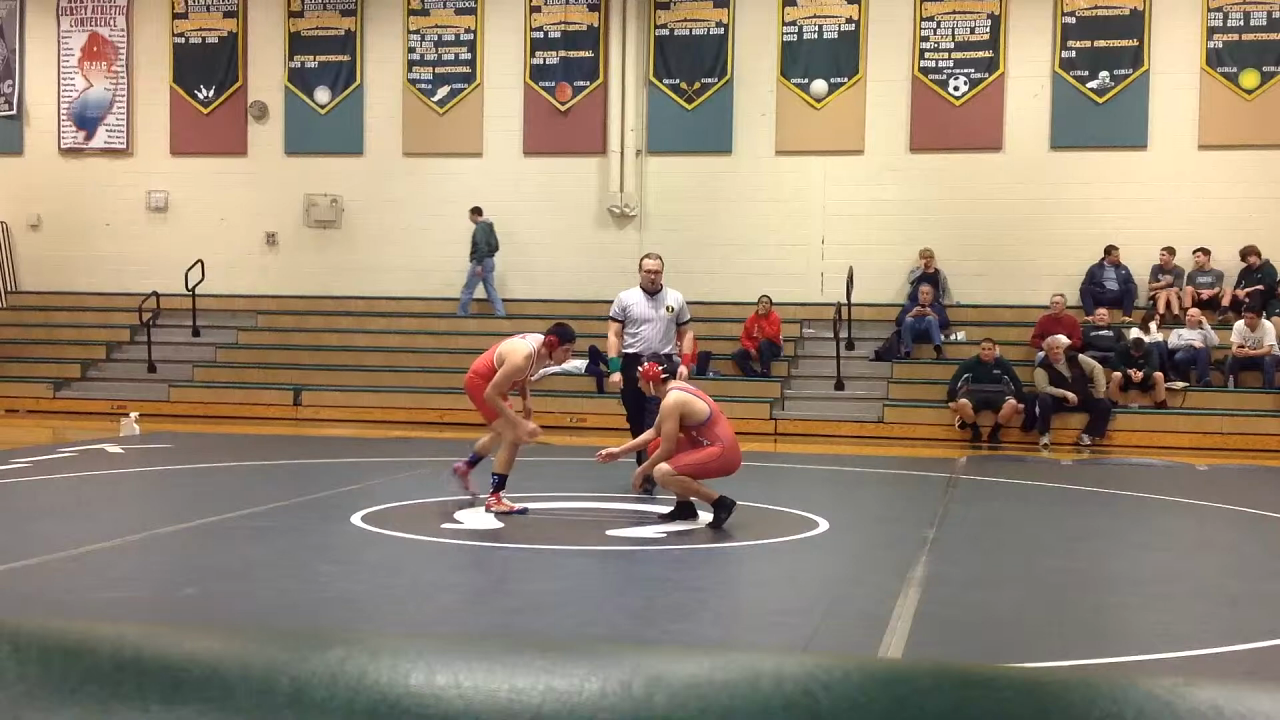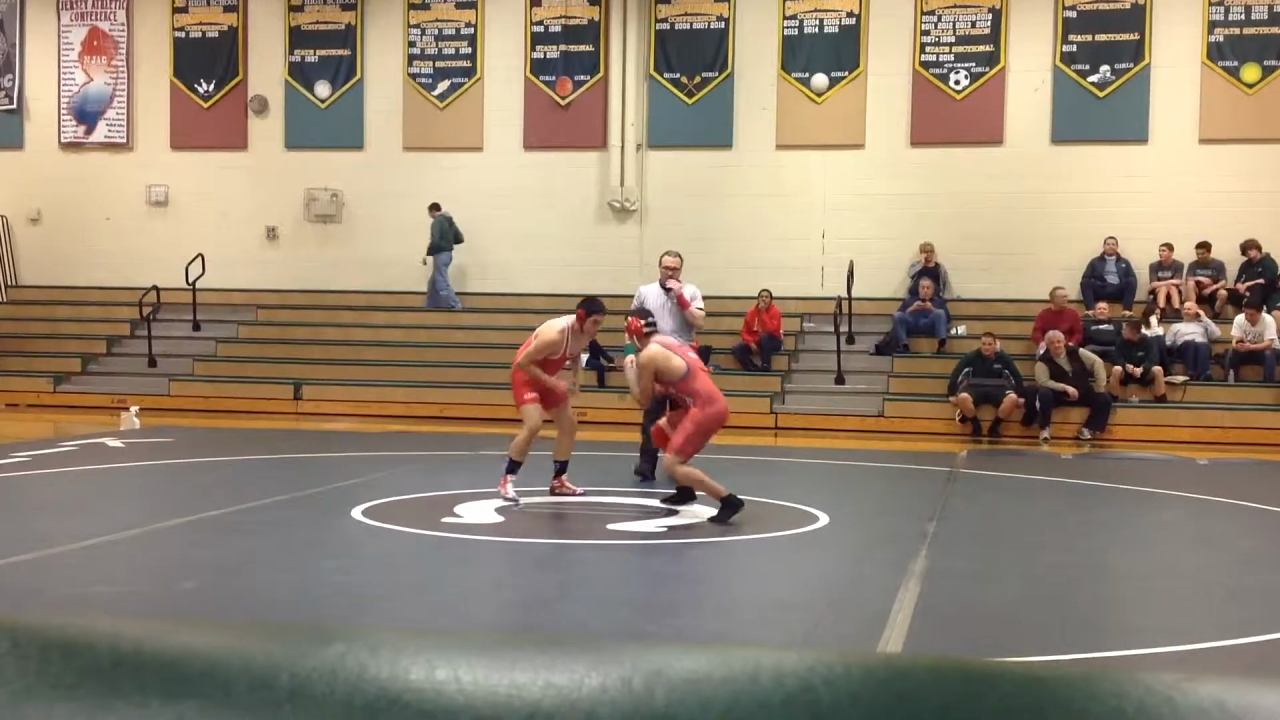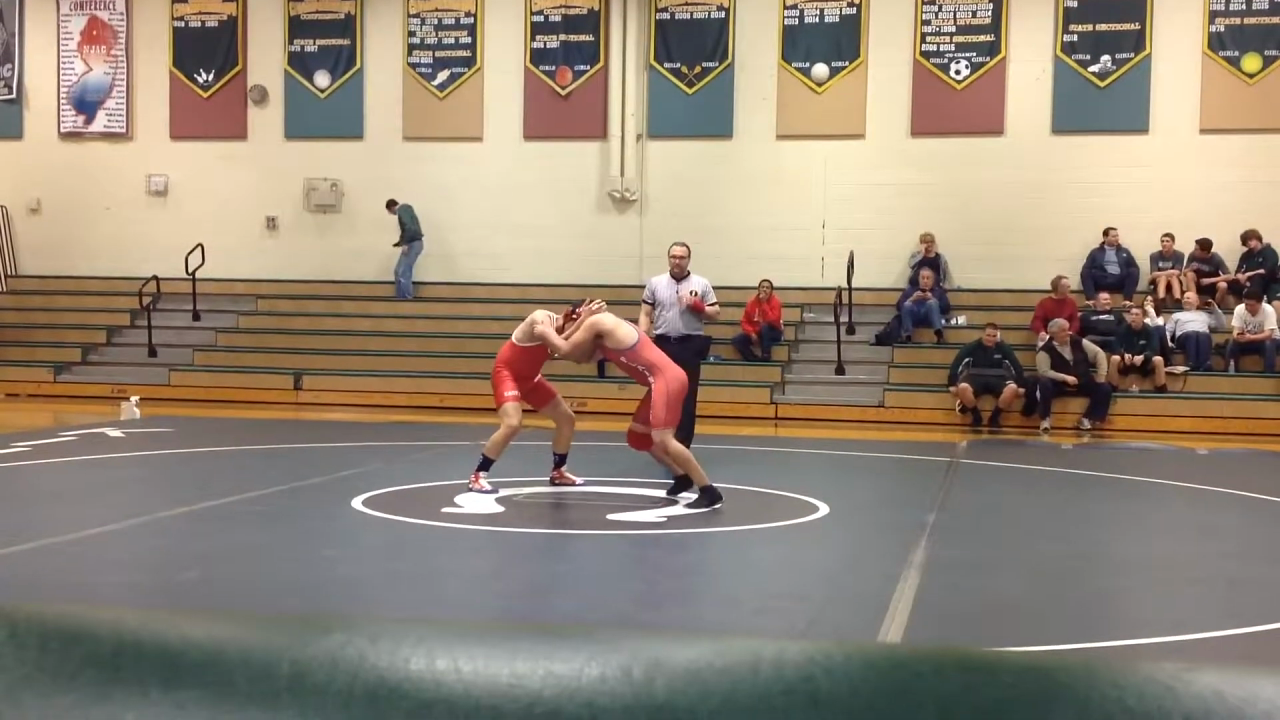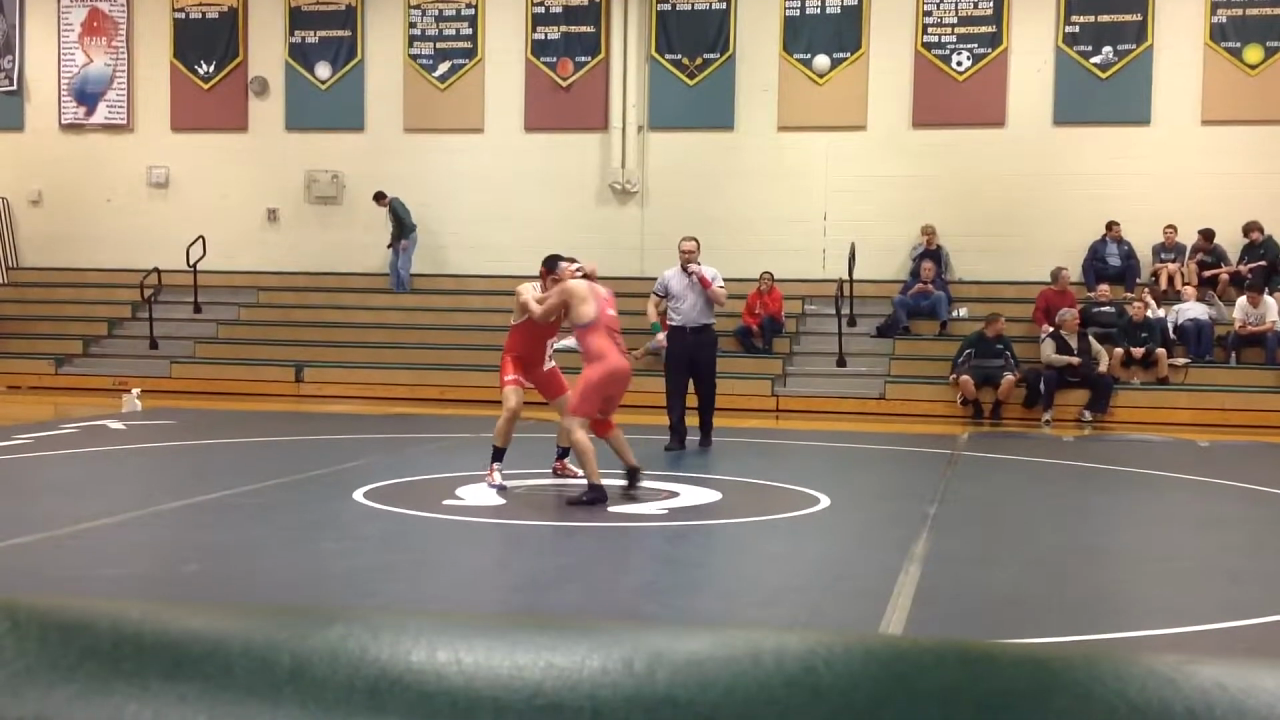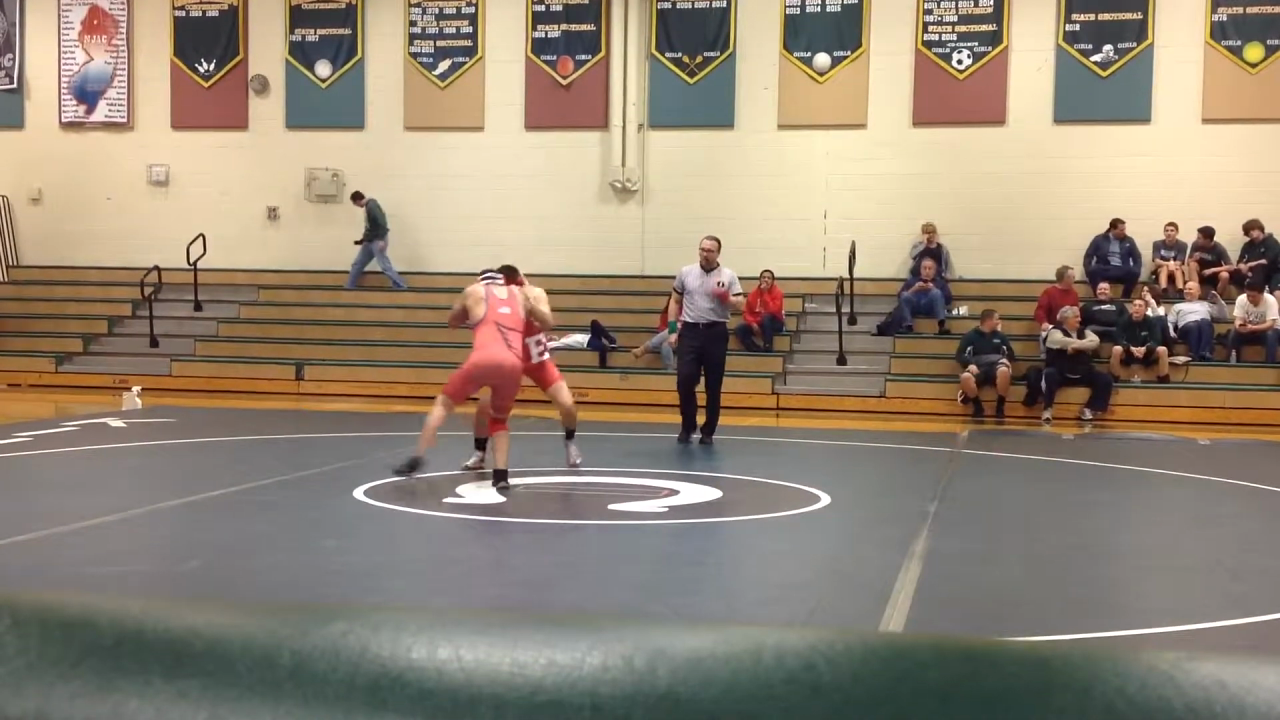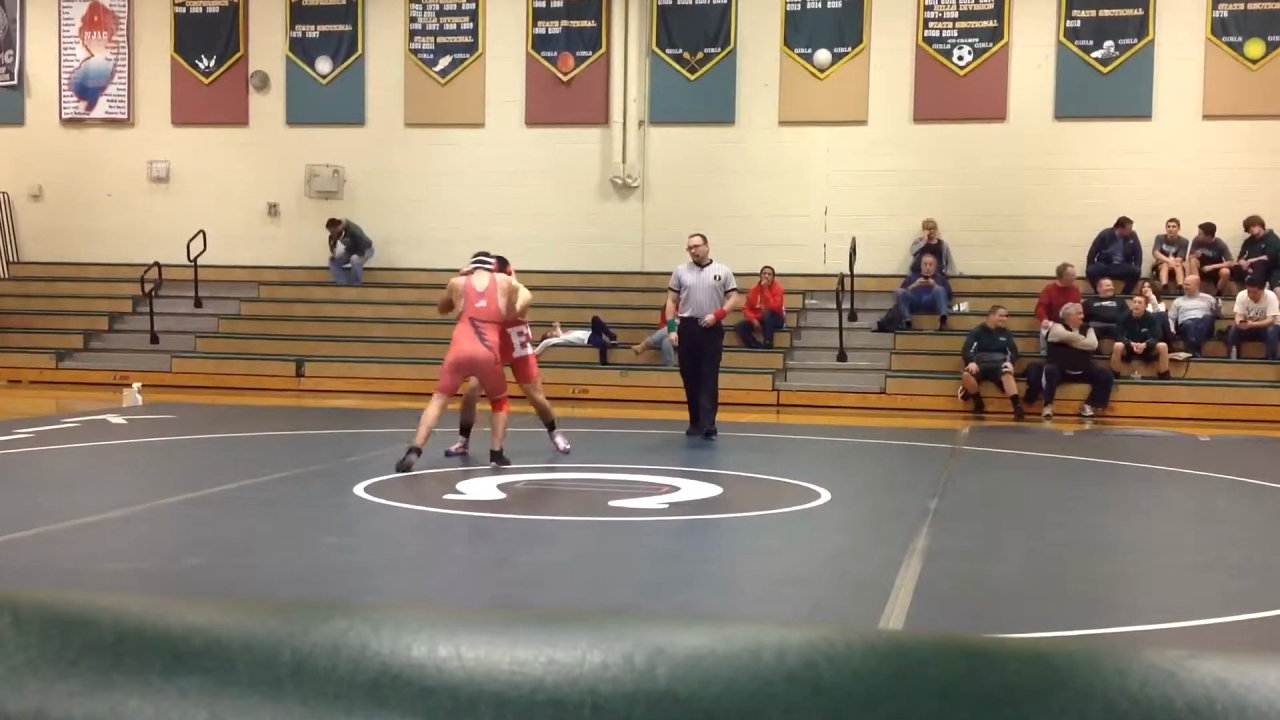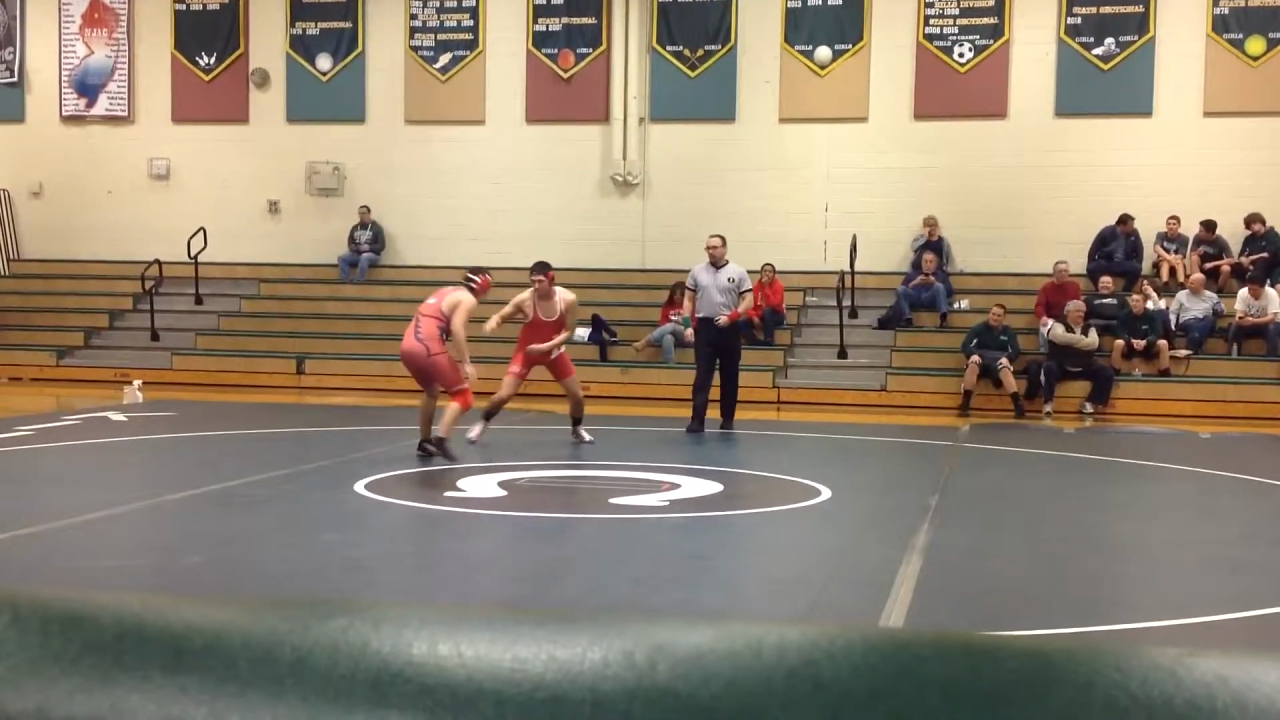
dt=0.7s
person 1, frame 1
left shoulder: (676, 299)
right shoulder: (625, 298)
left elbow: (687, 333)
right elbow: (613, 335)
left wrist: (685, 363)
right wrist: (614, 368)
right hip: (632, 365)
left knee: (654, 421)
right knee: (636, 422)
left ankle: (648, 476)
person 1, frame 2
left shoulder: (691, 292)
right shoulder: (644, 292)
left elbow: (699, 323)
left wrist: (680, 297)
right knee: (652, 410)
right ankle: (647, 463)
person 1, frame 3
left shoulder: (699, 284)
right shoulder: (657, 280)
left elbow: (715, 314)
right elbow: (645, 314)
left wrist: (696, 305)
left hip: (691, 345)
right hip: (662, 344)
left knee: (687, 397)
left ankle: (682, 445)
person 1, frame 4
left shoulder: (711, 274)
right shoulder: (667, 276)
left elbow: (721, 300)
right elbow: (652, 305)
left wrist: (702, 278)
right wrist: (658, 331)
left hip: (704, 335)
right hip: (677, 336)
left knee: (706, 388)
right knee: (675, 388)
left ankle: (706, 433)
right ankle: (677, 437)
person 1, frame 5
left shoulder: (728, 276)
right shoulder: (685, 273)
left elbow: (740, 305)
right elbow: (675, 302)
left wrist: (722, 294)
right wrist: (672, 330)
left hip: (716, 333)
right hip: (690, 331)
left knee: (713, 385)
right knee: (685, 380)
left ankle: (708, 432)
right ankle: (687, 426)
person 1, frame 6
left shoulder: (723, 271)
right shoulder: (680, 272)
left elbow: (733, 298)
right elbow: (671, 302)
left wrist: (716, 315)
right wrist: (671, 328)
left hip: (712, 329)
right hip: (687, 328)
left knee: (709, 376)
right knee: (690, 377)
left ankle: (708, 423)
right ankle: (695, 423)
person 1, frame 7
left shoulder: (738, 272)
right shoulder: (697, 271)
left elbow: (748, 300)
right elbow: (688, 300)
left wrist: (731, 317)
right wrist: (688, 325)
left hip: (729, 329)
right hip: (704, 327)
left knee: (729, 376)
right knee: (702, 375)
left ankle: (728, 418)
right ankle: (697, 420)
person 2, frame 1
left shoulder: (672, 401)
right shoulder: (675, 391)
left elbow: (667, 449)
right elbow: (655, 432)
left wrist: (642, 471)
right wrist: (620, 451)
left hip: (723, 454)
right hip: (714, 446)
left knee: (661, 473)
right knee: (655, 448)
left ankle: (720, 503)
right ankle: (685, 506)
person 2, frame 2
left shoulder: (648, 355)
right shoulder: (667, 342)
left elbow: (642, 400)
left wrist: (630, 371)
left hip: (706, 408)
right hip: (711, 404)
left knee: (671, 465)
right knee: (659, 432)
left ankle: (730, 501)
right ankle: (685, 490)
person 2, frame 3
left shoulder: (597, 322)
right shoulder: (603, 328)
left elbow: (566, 350)
right elbow: (580, 356)
left wrist: (545, 332)
left hip: (667, 379)
right hip: (663, 380)
left knee: (663, 439)
right knee: (637, 436)
left ankle: (709, 492)
right ankle: (682, 476)
person 2, frame 4
left shoulder: (571, 287)
right shoulder: (604, 291)
left elbow: (540, 316)
left wrist: (528, 301)
left hip: (600, 367)
right hip: (622, 367)
left knee: (573, 425)
right knee: (601, 422)
left ankle: (596, 488)
right ankle: (632, 468)
person 2, frame 5
left shoulder: (473, 291)
right shoulder: (519, 294)
left elbow: (453, 320)
right elbow: (549, 323)
left hip: (484, 361)
right hip: (512, 366)
left knee: (443, 405)
right knee: (499, 421)
left ankle: (418, 458)
right ankle: (501, 474)
person 2, frame 6
left shoulder: (457, 283)
right shoulder: (504, 282)
left elbow: (442, 309)
right elbow: (513, 313)
left hip: (460, 353)
right hip: (488, 356)
left knee: (437, 402)
right knee: (500, 402)
left ankle: (414, 451)
right ankle: (496, 454)
person 2, frame 7
left shoulder: (444, 292)
right shoulder: (468, 299)
right elbow: (457, 329)
right wrist: (466, 363)
left hip: (407, 347)
right hip: (429, 349)
left knee: (431, 392)
right knee: (462, 395)
left ankle: (425, 443)
right ankle: (438, 440)
person 3, frame 1
left shoulder: (543, 346)
right shoulder: (523, 356)
right elbow: (491, 394)
left wrist: (526, 400)
right wrist: (521, 424)
left hip: (492, 380)
right hip: (480, 381)
left knee: (501, 432)
right knee: (513, 437)
left ankle: (464, 467)
right ankle: (495, 498)
person 3, frame 2
left shoulder: (585, 333)
right shoulder: (554, 334)
right elbow: (522, 363)
left wrist: (576, 378)
right wrist: (552, 382)
left hip: (548, 376)
right hip: (526, 374)
left knee: (568, 425)
right knee: (533, 426)
left ankle: (558, 480)
right ankle: (507, 480)
person 3, frame 3
left shoulder: (566, 330)
right shoulder: (541, 318)
right wrist: (582, 320)
left hip: (530, 377)
right hip: (506, 373)
left knee: (567, 418)
right knee: (512, 424)
left ankle: (558, 472)
right ankle: (478, 476)
person 3, frame 4
right shoulder: (526, 290)
left hip: (543, 362)
right hip: (515, 359)
right knee: (512, 409)
left ankle: (561, 462)
right ankle: (495, 468)
person 3, frame 5
left shoulder: (536, 295)
left wrist: (527, 298)
left hip: (538, 358)
left knee: (567, 405)
right knee: (484, 405)
left ankle: (570, 443)
right ankle: (479, 455)
person 3, frame 6
left shoulder: (520, 292)
right wrist: (466, 275)
left hip: (520, 350)
left knee: (537, 400)
right knee: (471, 393)
left ankle: (555, 433)
right ankle: (463, 442)
person 3, frame 7
left shoulder: (568, 299)
right shoulder: (524, 299)
left elbow: (569, 332)
right elbow: (500, 316)
left wrist: (548, 346)
right wrist: (492, 323)
left hip: (554, 350)
right hip: (526, 349)
left knee: (577, 395)
right knee: (504, 394)
left ankle: (577, 429)
right ankle: (483, 423)
